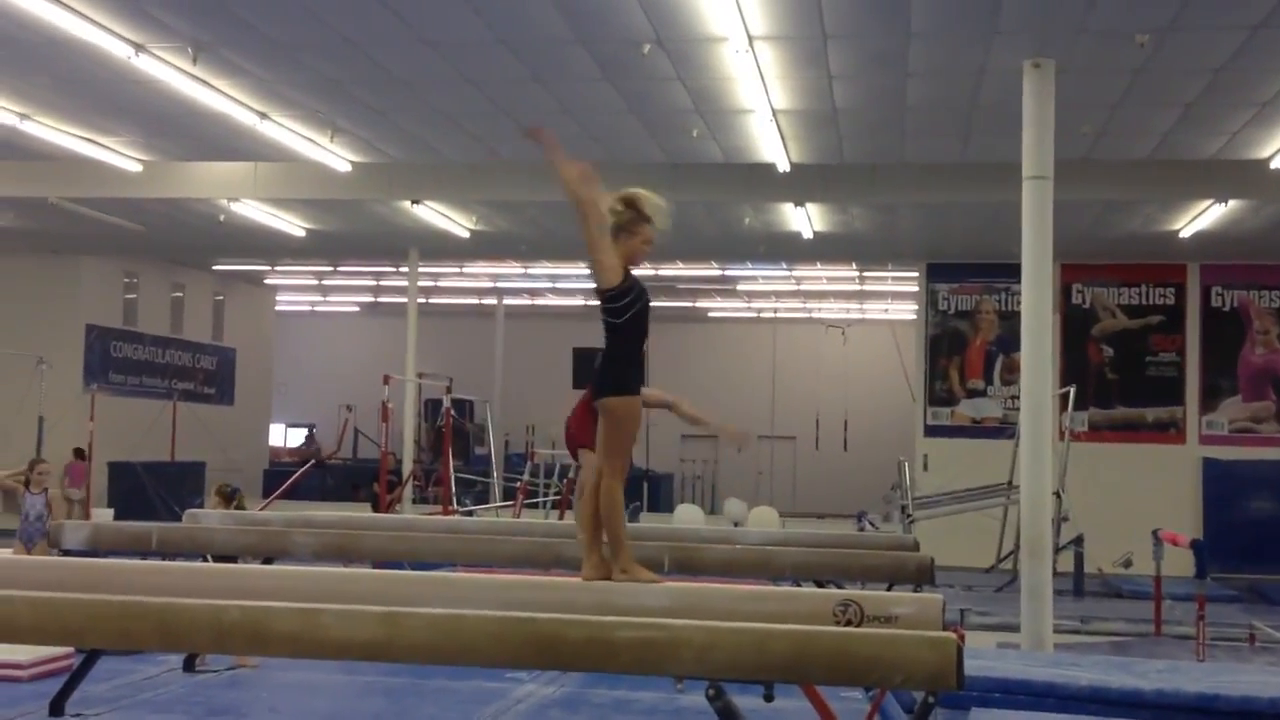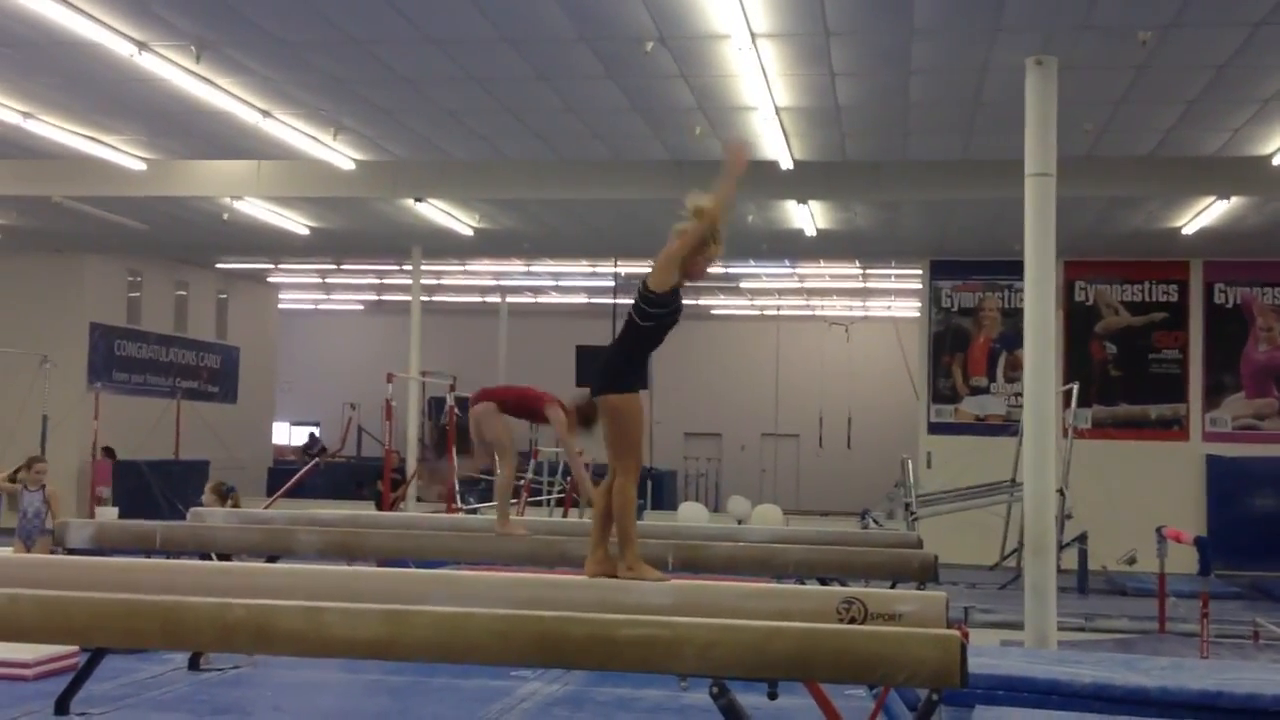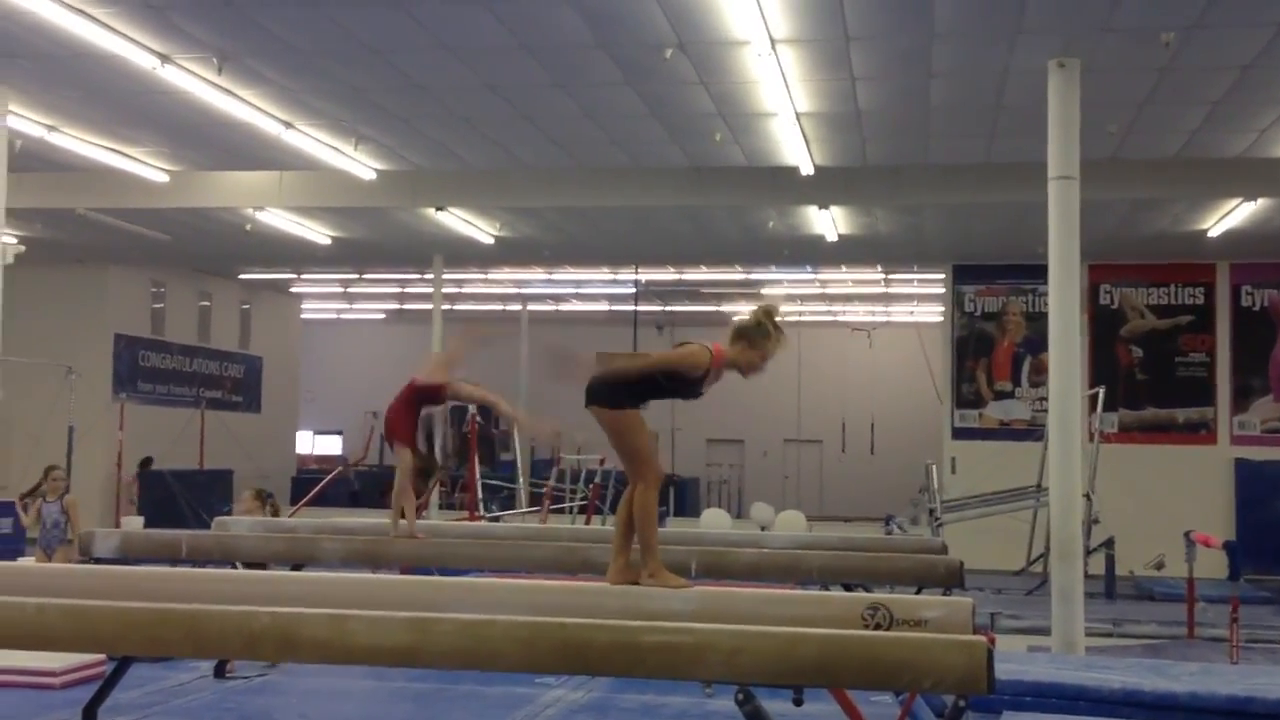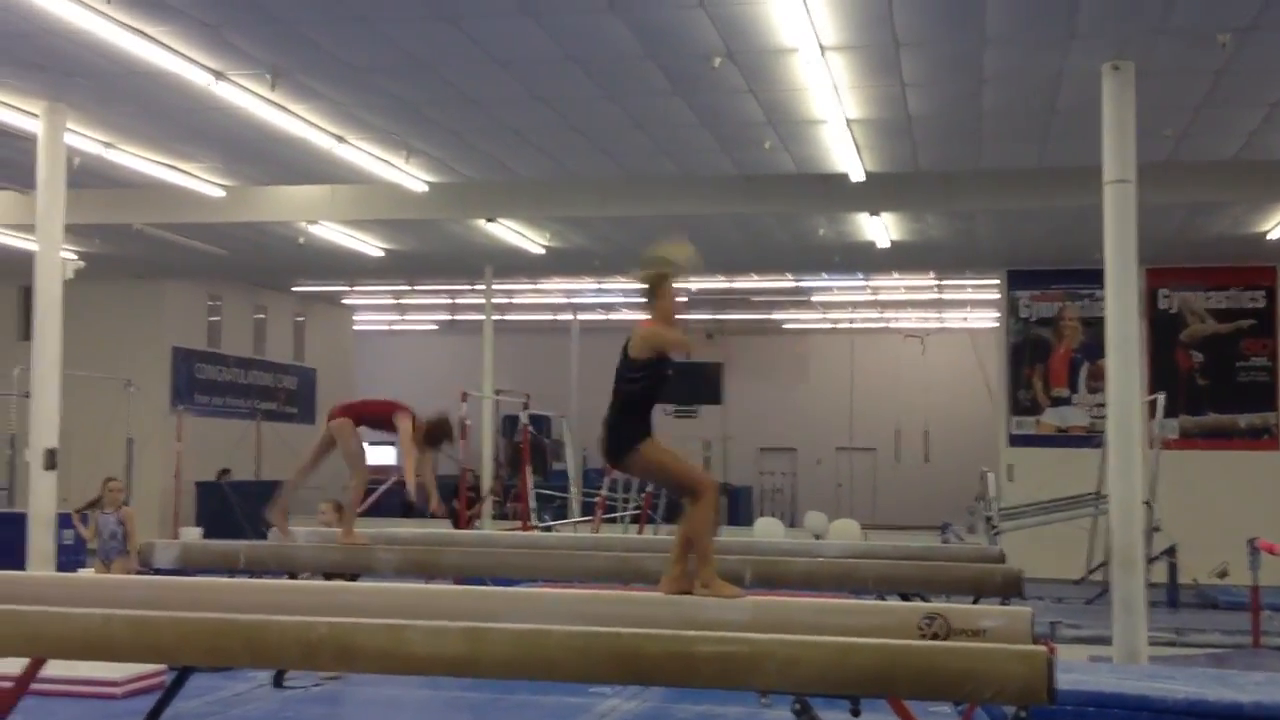
dt=0.5s
person 1, frame 1
left shoulder: (618, 272)
right shoulder: (610, 268)
left elbow: (595, 213)
right elbow: (590, 210)
left wrist: (585, 177)
right wrist: (554, 154)
left hip: (618, 379)
right hip: (618, 381)
left knee: (605, 473)
right knee: (614, 474)
left ankle: (595, 560)
right ankle: (623, 564)
person 1, frame 2
left shoulder: (668, 278)
right shoulder: (664, 271)
left elbow: (702, 222)
right elbow: (708, 220)
left wrist: (730, 173)
right wrist: (733, 169)
left hip: (621, 375)
right hip: (618, 376)
left knee: (620, 472)
right knee: (627, 471)
left ankle: (598, 556)
right ankle: (629, 560)
person 1, frame 3
left shoulder: (717, 370)
right shoulder: (701, 358)
right elbow: (647, 360)
right wrist: (599, 373)
left hip: (618, 396)
right hip: (612, 394)
left knee: (641, 479)
right knee: (650, 477)
left ankle: (620, 565)
right ankle: (652, 569)
person 1, frame 4
left shoulder: (658, 332)
right shoulder: (649, 334)
left hip: (630, 438)
right hip: (627, 440)
left knee: (697, 493)
right knee: (705, 488)
left ankle: (677, 575)
right ankle: (706, 578)
